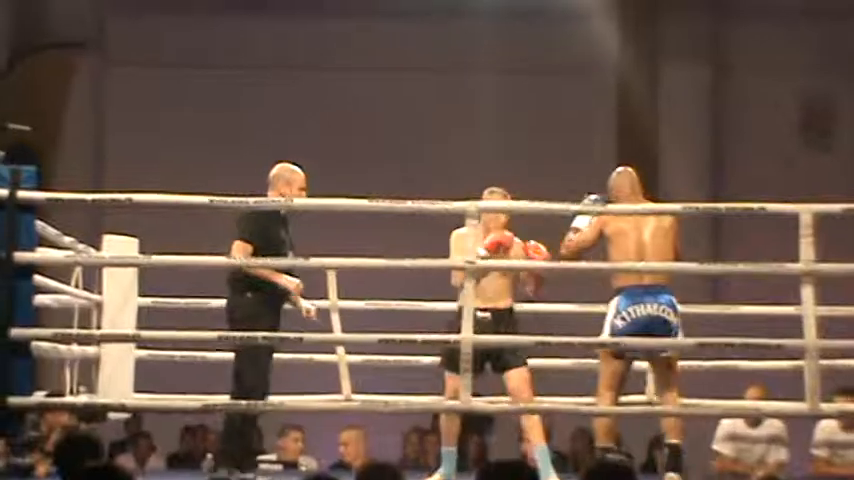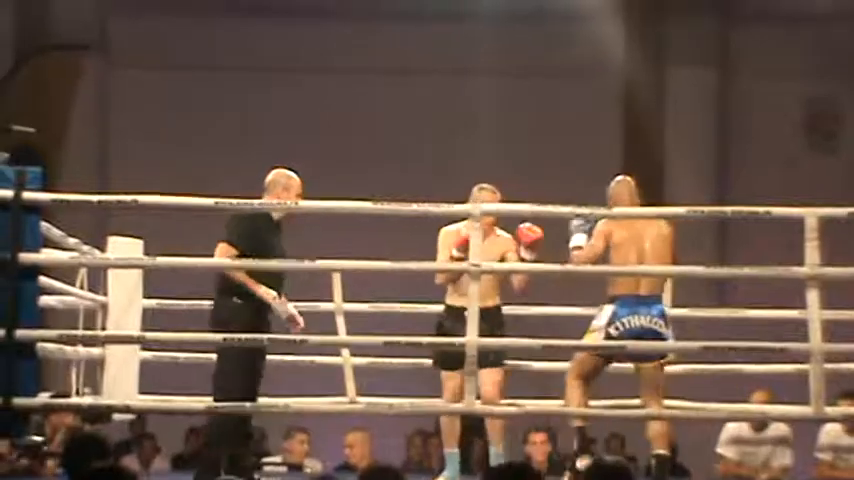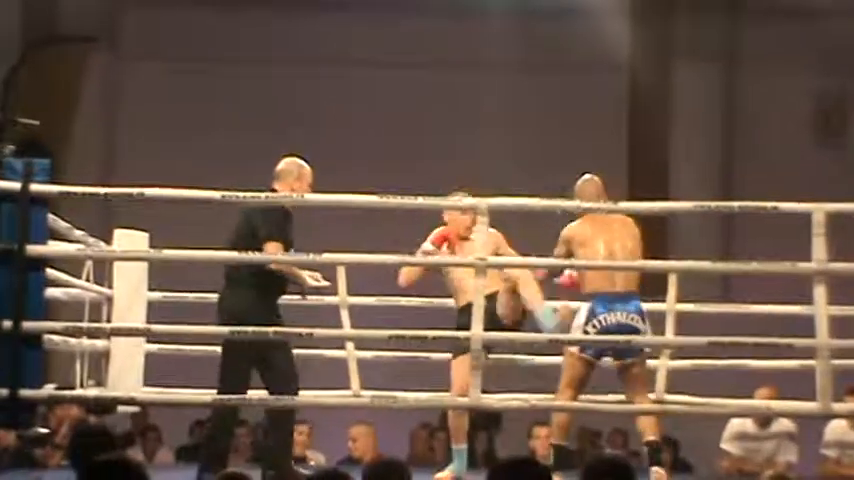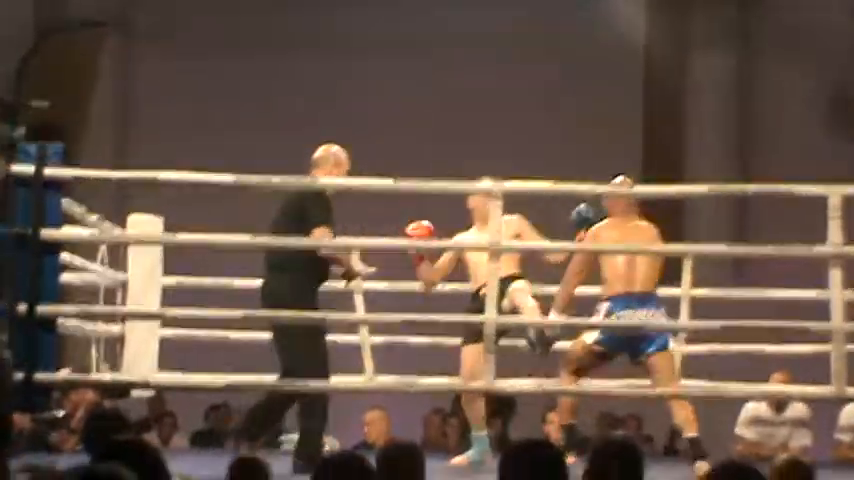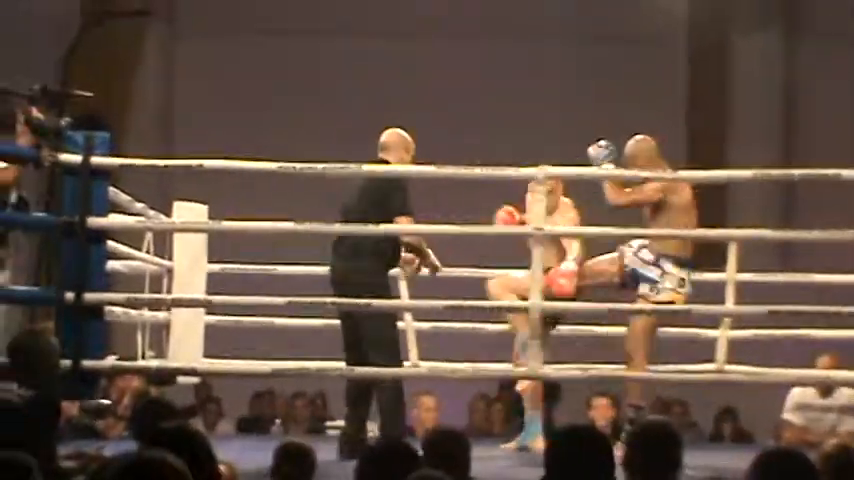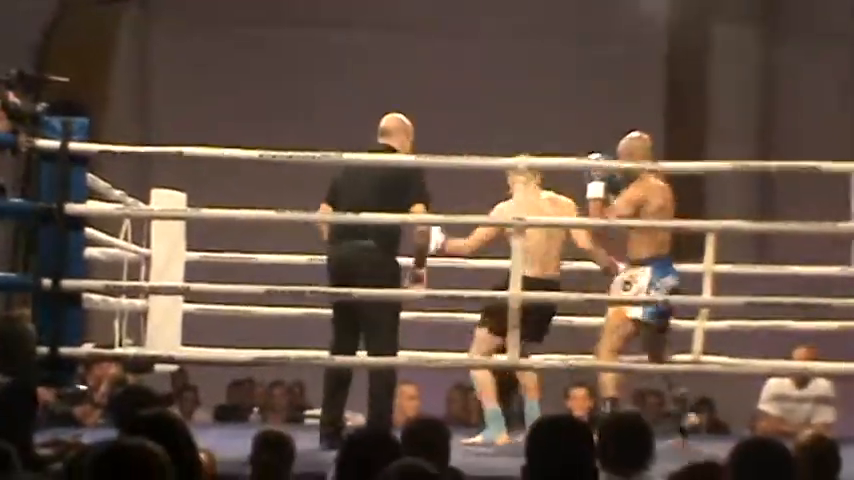
dt=0.3s
person 1, frame 1
left shoulder: (280, 221)
right shoulder: (257, 215)
right elbow: (239, 257)
left wrist: (299, 299)
right wrist: (281, 278)
left hip: (264, 310)
right hip: (249, 308)
left knee: (246, 390)
right knee: (254, 389)
left ankle: (232, 462)
right ankle: (232, 462)
person 1, frame 2
left shoulder: (273, 227)
right shoulder: (248, 219)
right elbow: (222, 260)
left wrist: (284, 306)
right wrist: (260, 290)
left hip: (256, 317)
right hip: (234, 314)
left knee: (247, 397)
right knee: (228, 395)
person 1, frame 3
left shoulder: (280, 213)
right shoulder: (267, 209)
right elbow: (274, 260)
left wrist: (300, 276)
right wrist: (301, 277)
left hip: (264, 306)
right hip: (243, 305)
left knee: (285, 383)
right knee: (233, 388)
person 1, frame 4
left shoulder: (303, 196)
right shoulder: (315, 196)
right elbow: (324, 245)
left wrist: (345, 265)
right wrist: (350, 266)
left hip: (293, 290)
right hip: (289, 290)
left knee: (313, 374)
right knee: (303, 374)
left ankle: (308, 455)
right ankle: (259, 438)
person 1, frame 5
left shoulder: (368, 182)
right shoulder: (392, 181)
right elbow: (406, 233)
left wrist: (399, 256)
right wrist: (427, 256)
left hip: (348, 270)
right hip: (365, 273)
left knee: (359, 359)
right knee: (386, 359)
left ankle: (353, 440)
right ankle: (393, 440)
person 1, frame 6
left shoulder: (348, 168)
right shoulder: (406, 170)
left elbow: (323, 219)
right elbow: (420, 223)
right wrist: (419, 264)
left hip: (341, 255)
right hip: (376, 258)
left knee: (342, 346)
right knee: (381, 349)
left ankle: (330, 427)
right ankle: (378, 433)
person 2, frame 1
left shoulder: (607, 217)
right shoulder: (667, 218)
left elbow: (567, 250)
left wrist: (583, 216)
left hip: (626, 306)
right hip: (662, 304)
left knee: (607, 393)
right knee: (668, 390)
person 2, frame 2
left shoulder: (609, 225)
right shoulder: (665, 227)
left elbow: (578, 263)
left wrist: (578, 233)
left hip: (619, 314)
right hip: (653, 314)
left knee: (576, 378)
right knee: (653, 402)
left ankle: (581, 450)
person 2, frame 3
left shoulder: (574, 230)
right shoulder: (631, 225)
left hip: (597, 310)
right hip: (631, 310)
left knee: (567, 391)
right knee: (639, 396)
person 2, frame 4
left shoulder: (600, 231)
right shoulder: (652, 232)
left elbow: (573, 275)
left wrist: (554, 316)
left hip: (618, 312)
right hip: (651, 313)
left knee: (568, 372)
right knee: (671, 391)
left ankle: (564, 448)
right ankle: (699, 455)
person 2, frame 5
left shoulder: (665, 185)
right shoulder: (669, 183)
left elbow: (617, 199)
left wrist: (605, 163)
left hip: (666, 272)
right hip: (648, 258)
left knee: (635, 351)
right knee: (583, 272)
left ankle: (630, 425)
person 2, frame 6
left shoulder: (637, 189)
right shoulder: (664, 189)
left elbow: (606, 220)
left wrist: (596, 185)
left hip: (644, 276)
right hip: (664, 274)
left knee: (606, 352)
right knee: (656, 350)
person 3, frame 1
left shoulder: (516, 245)
right shoulder: (461, 236)
left elbow: (532, 290)
right elbow: (458, 281)
left wrist: (536, 268)
right wrist: (485, 250)
left hip: (503, 322)
right hip: (469, 321)
left knee: (524, 396)
right knee: (452, 396)
person 3, frame 2
left shoulder: (504, 240)
right shoulder: (450, 233)
left elbow: (519, 285)
right elbow: (442, 279)
left wrist: (528, 253)
right wrist: (458, 252)
left hip: (491, 320)
right hip: (455, 319)
left knee: (490, 396)
right knee: (451, 396)
person 3, frame 3
left shoulder: (491, 237)
right shoulder: (437, 247)
left elbow: (524, 266)
right elbow: (404, 281)
right wrist: (428, 248)
left hip: (504, 307)
right hip: (470, 316)
left knee: (516, 274)
right knee: (459, 393)
person 3, frame 4
left shoulder: (514, 223)
right shoulder: (461, 240)
left elbow: (552, 254)
right elbow: (429, 280)
right wrist: (418, 255)
left hip: (510, 289)
right hip: (480, 302)
left knee: (519, 290)
right knee: (469, 379)
right ankle: (480, 446)
person 3, frame 5
left shoulder: (565, 209)
right shoulder: (535, 205)
left elbow: (574, 245)
left wrist: (569, 267)
right wrist: (517, 220)
left hip: (556, 283)
left knee: (497, 285)
right knee: (525, 357)
right ankle: (533, 431)
person 3, frame 6
left shoulder: (505, 209)
right shoulder: (563, 205)
left elbow: (469, 247)
right elbow: (586, 245)
left wrist: (441, 243)
right wrist: (610, 264)
left hip: (518, 289)
right hip: (549, 293)
left knee: (478, 357)
left ankle: (497, 430)
right ankle: (535, 423)
